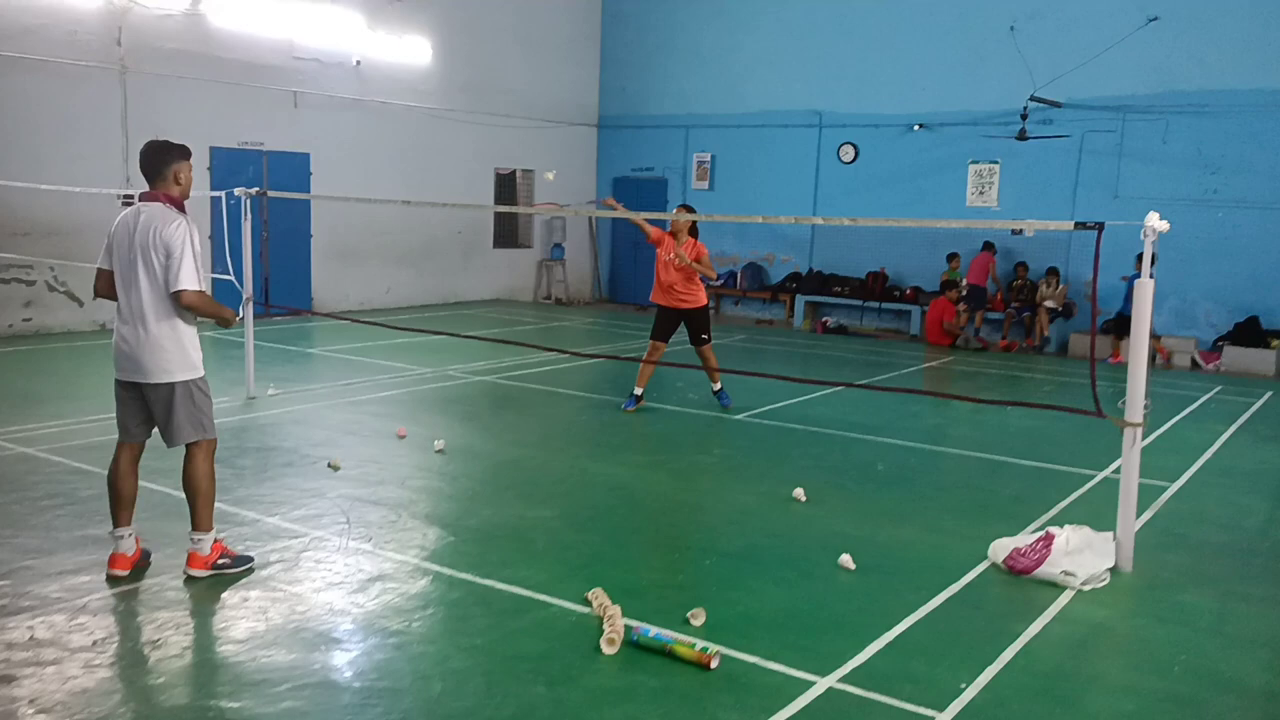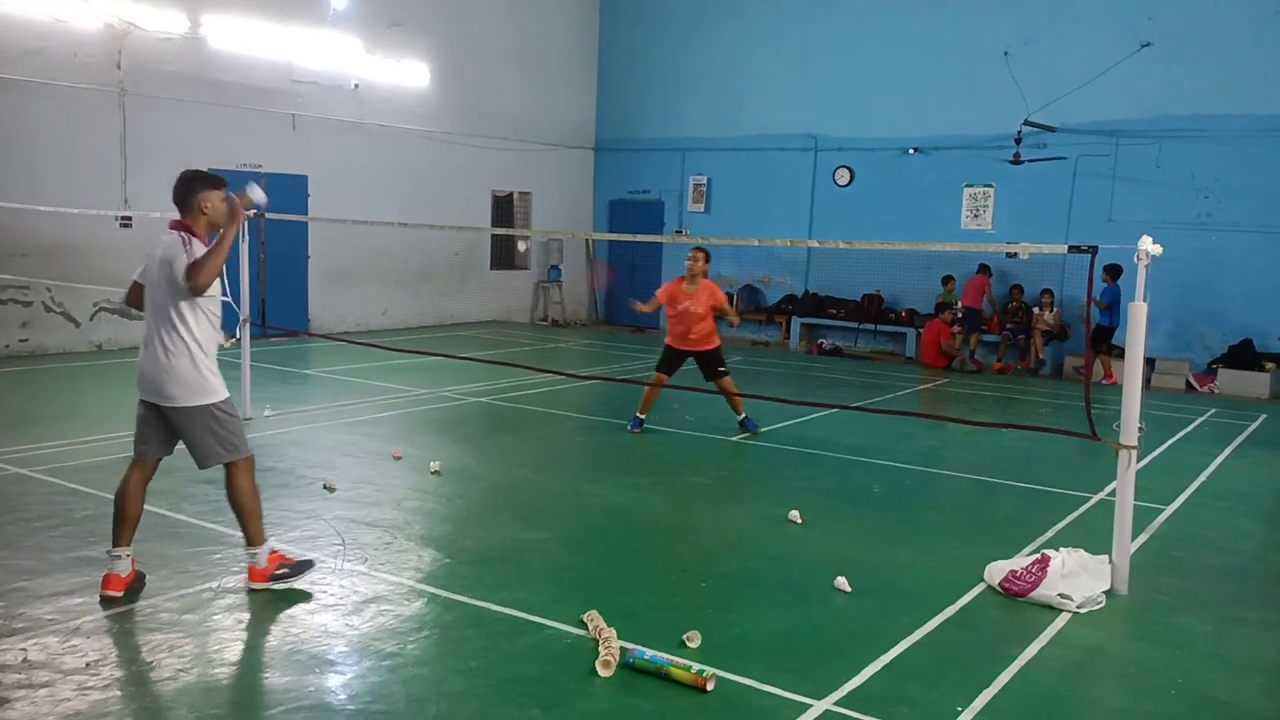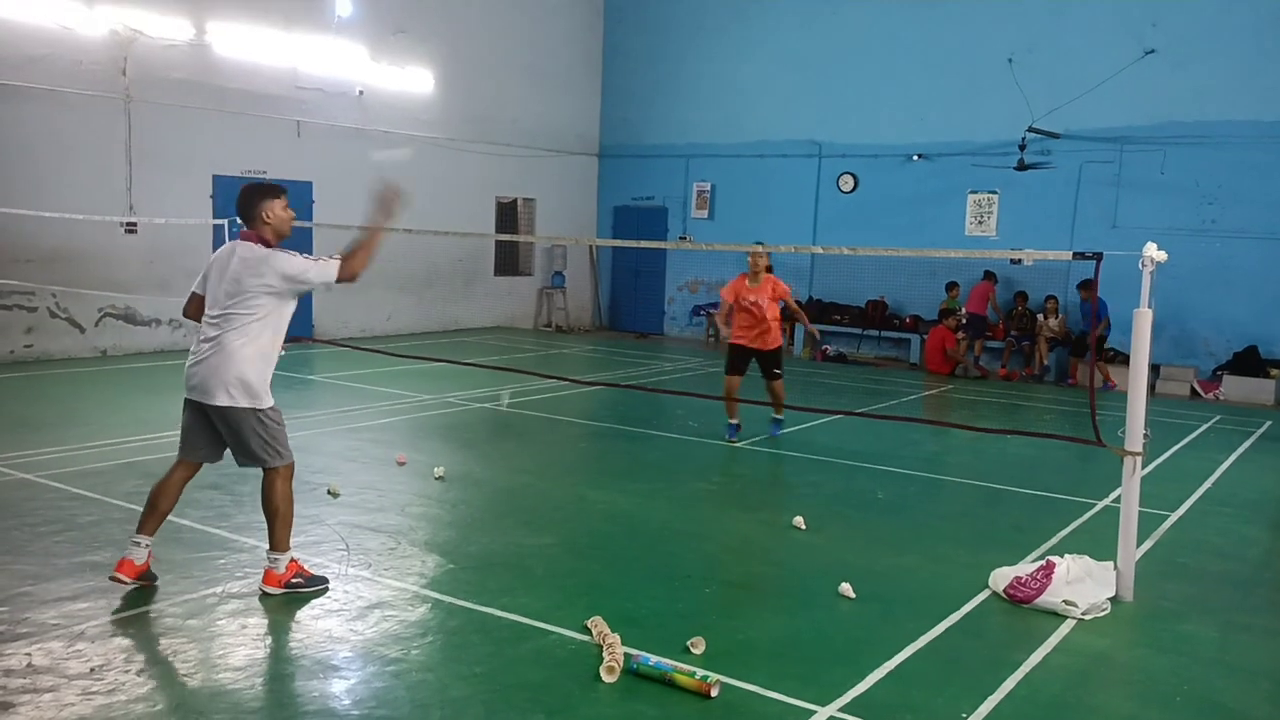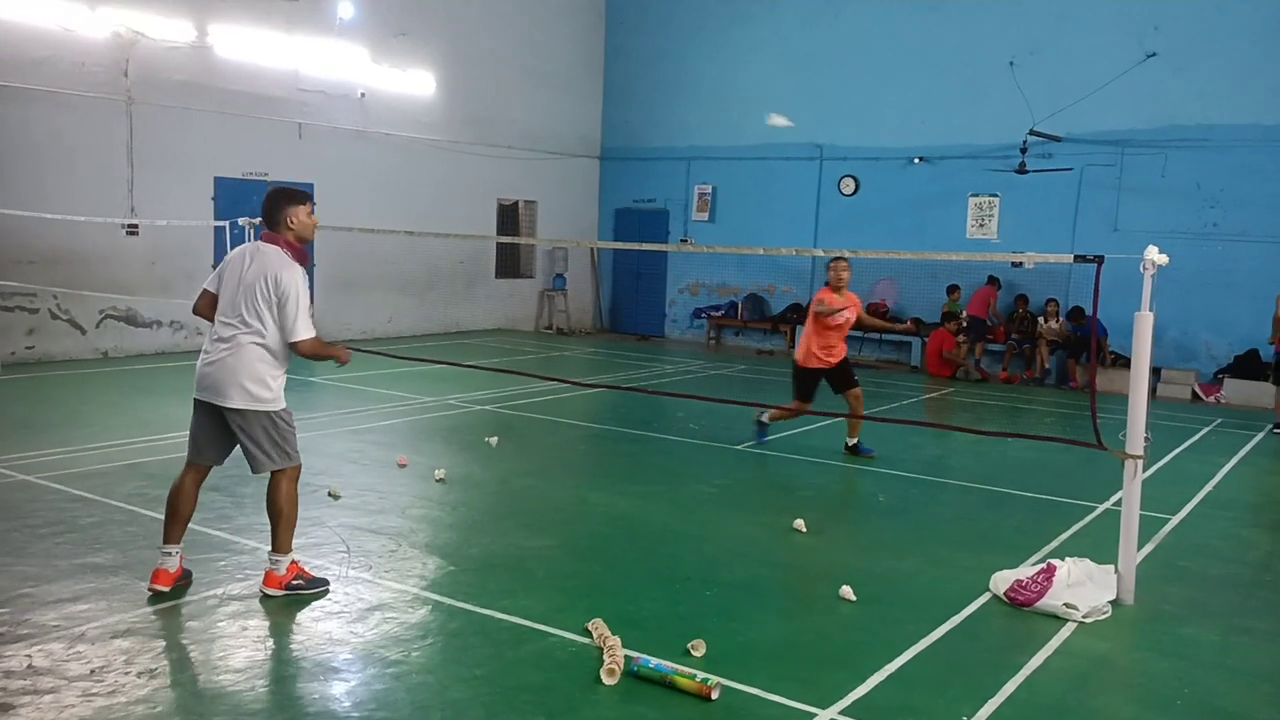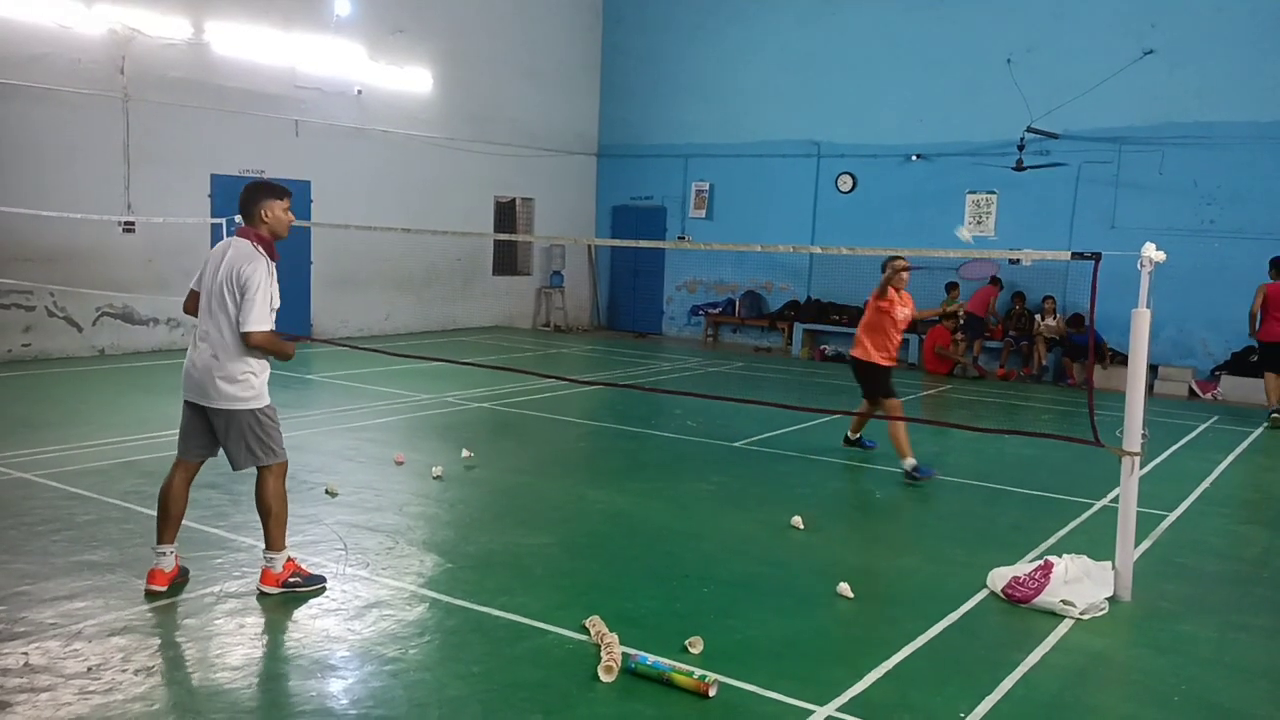
dt=0.3s
person 1, frame 1
left shoulder: (123, 221)
right shoulder: (176, 224)
left elbow: (104, 287)
right elbow: (188, 298)
right wrist: (224, 315)
left hip: (130, 357)
right hip: (173, 360)
left knee: (130, 447)
right knee: (201, 445)
left ankle: (124, 549)
right ankle: (203, 551)
person 1, frame 2
left shoulder: (167, 245)
right shoulder: (187, 247)
left elbow: (135, 297)
right elbow: (197, 283)
right wrist: (233, 227)
left hip: (155, 380)
right hip: (194, 384)
left knee: (141, 466)
right knee: (239, 463)
left ankle: (119, 570)
right ankle: (262, 560)
person 1, frame 3
left shoulder: (222, 255)
right shoulder: (280, 264)
left elbow: (192, 310)
right elbow: (350, 269)
right wrist: (381, 217)
left hip: (200, 380)
right hip: (240, 388)
left knee: (185, 465)
right knee: (279, 469)
left ankle: (134, 557)
right ankle: (279, 569)
person 1, frame 4
left shoulder: (239, 255)
right shoulder: (289, 273)
left elbow: (202, 307)
right elbow: (304, 345)
right wrist: (337, 352)
left hip: (211, 380)
right hip: (252, 389)
left knee: (195, 468)
right knee: (286, 470)
left ankle: (167, 566)
right ankle: (280, 571)
person 1, frame 5
left shoulder: (222, 250)
right shoulder: (258, 265)
left elbow: (191, 305)
right elbow: (255, 337)
right wrist: (286, 348)
left hip: (199, 380)
right hip: (238, 387)
left knee: (185, 466)
right knee: (273, 468)
left ankle: (163, 565)
right ankle: (276, 568)
person 2, frame 1
left shoulder: (697, 248)
right shoulder: (662, 238)
left elbow: (713, 276)
right elbow: (640, 223)
left wrist: (689, 262)
right wrist: (617, 207)
left hip: (694, 305)
right hip: (666, 304)
left knee: (704, 351)
right knee: (655, 349)
left ankle: (718, 389)
right ankle: (637, 394)
person 2, frame 2
left shoulder: (713, 291)
right shoulder: (672, 287)
left elbow: (732, 316)
right elbow: (651, 307)
left wrist: (734, 319)
right wrist: (640, 307)
left hip: (707, 345)
right hip: (677, 344)
left knee: (726, 385)
right knee: (658, 380)
left ankle: (743, 418)
right ankle: (640, 417)
person 2, frame 3
left shoulder: (776, 285)
right shoulder: (735, 284)
left elbow: (794, 309)
right elbow: (721, 312)
left wrist: (808, 326)
right wrist: (722, 327)
left hip: (769, 342)
right hip: (740, 340)
left knee: (774, 386)
right knee: (731, 384)
left ankle: (778, 416)
right ankle: (733, 423)
person 2, frame 4
left shoulder: (853, 299)
right shoulder: (823, 297)
left elbow: (867, 320)
right elbow: (820, 311)
left wrist: (896, 327)
right wrist: (842, 307)
left hip: (837, 357)
right hip: (809, 360)
left knee: (856, 396)
right knee: (800, 408)
left ankle: (852, 443)
right ankle: (765, 419)
person 2, frame 5
left shoulder: (906, 298)
right shoulder: (884, 294)
left elbow: (915, 315)
right elbow: (883, 284)
left wrist: (945, 310)
right wrist: (893, 271)
left hip: (883, 360)
right hip: (867, 359)
left knee: (873, 405)
right knee: (894, 408)
left ankle: (853, 437)
right ankle: (910, 465)
